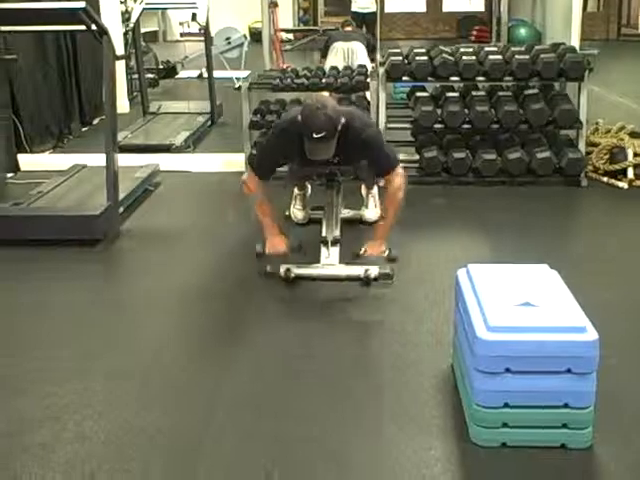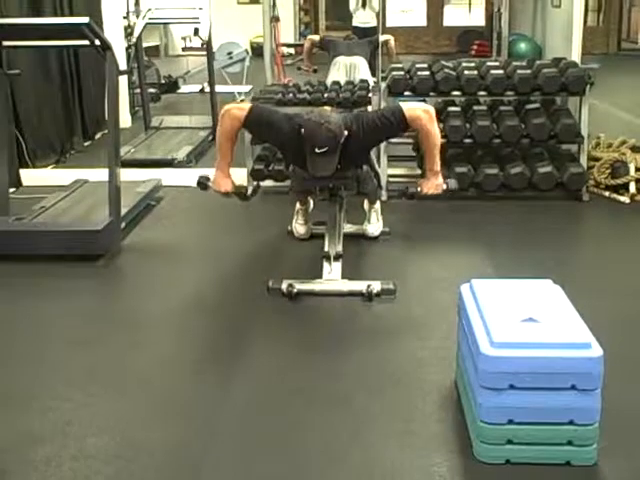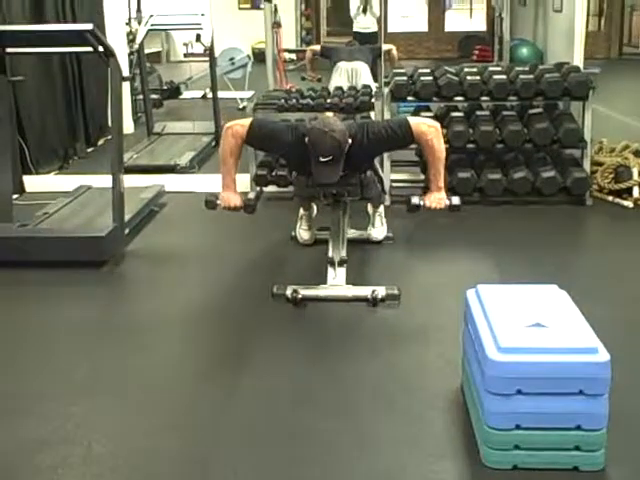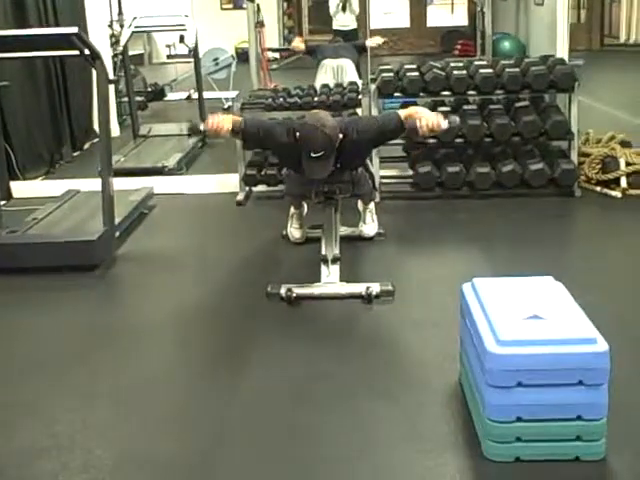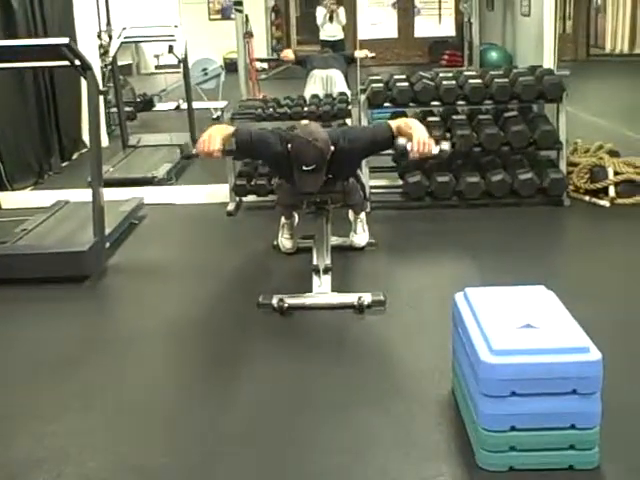
dt=0.5s
person 1, frame 1
left shoulder: (361, 130)
right shoulder: (285, 130)
left elbow: (396, 181)
right elbow: (251, 181)
left wrist: (380, 237)
right wrist: (272, 233)
left knee: (369, 174)
right knee: (298, 174)
left ankle: (369, 190)
right ankle: (301, 190)
person 1, frame 2
left shoulder: (362, 128)
right shoulder: (288, 129)
left elbow: (423, 113)
right elbow: (232, 112)
left wrist: (433, 174)
right wrist: (222, 172)
left hip: (354, 169)
left knee: (369, 188)
right knee: (299, 190)
left ankle: (373, 206)
right ankle: (303, 206)
person 1, frame 3
left shoulder: (367, 137)
right shoulder: (291, 139)
left elbow: (429, 127)
right elbow: (234, 129)
left wrist: (437, 189)
right wrist: (229, 188)
left hip: (359, 171)
left ankle: (376, 210)
right ankle: (306, 211)
person 1, frame 4
left shoulder: (359, 132)
right shoulder: (283, 136)
left elbow: (412, 113)
right elbow: (229, 123)
left wrist: (428, 117)
right wrist: (220, 123)
left hip: (349, 171)
left knee: (364, 188)
right knee: (294, 192)
left ankle: (367, 207)
right ankle: (297, 210)
person 1, frame 5
left shoulder: (350, 143)
right shoulder: (275, 146)
left elbow: (406, 124)
right elbow: (221, 131)
left wrist: (420, 136)
right wrist: (210, 140)
left hip: (341, 180)
left knee: (356, 201)
right knee: (286, 203)
left ankle: (358, 216)
right ankle: (288, 220)
